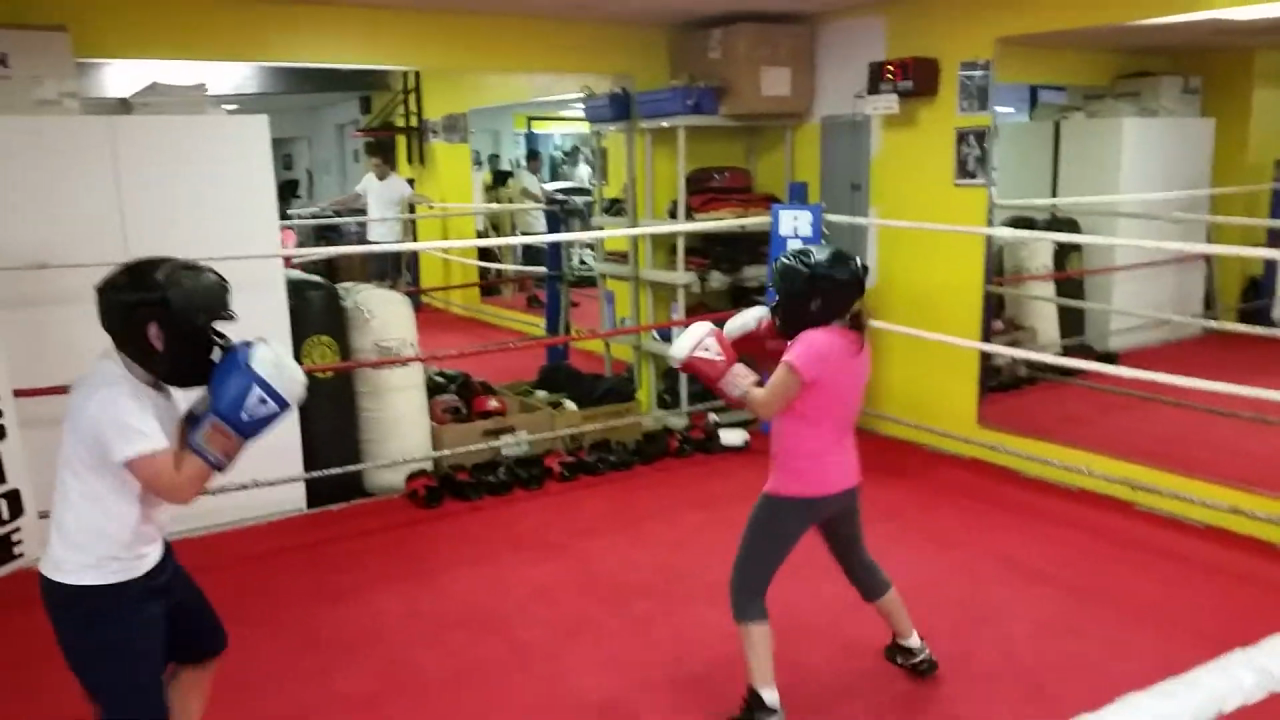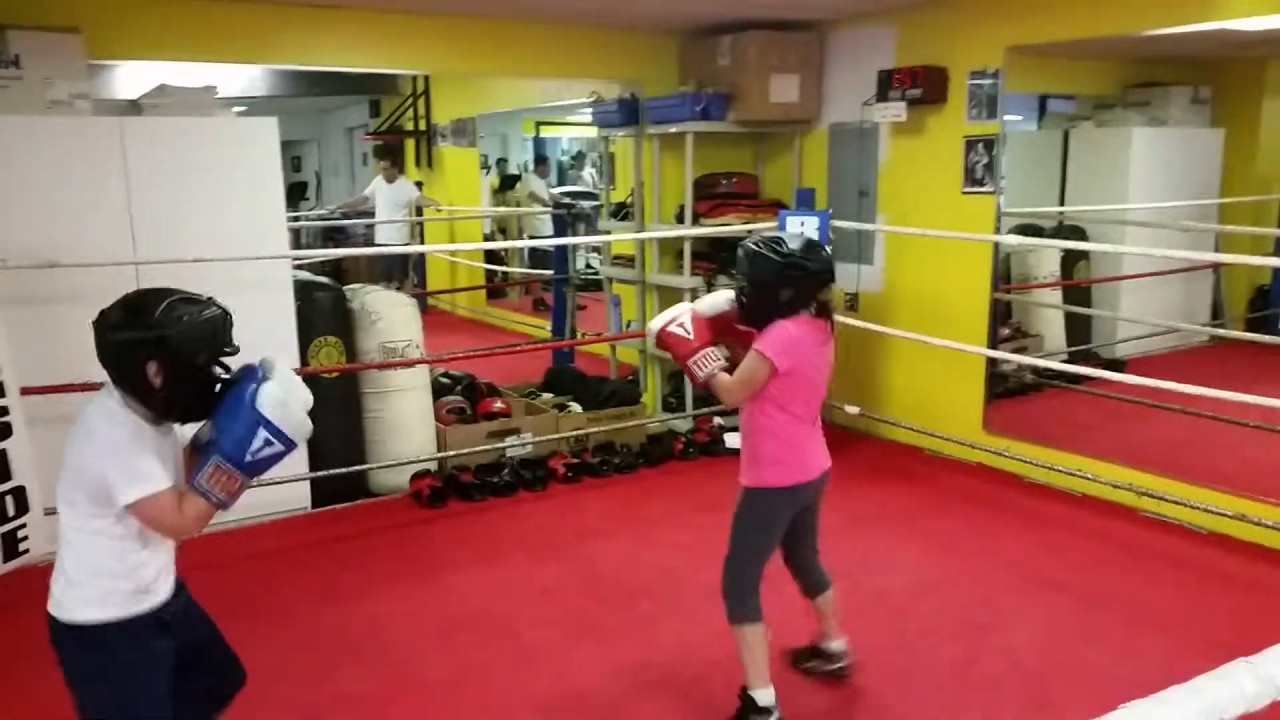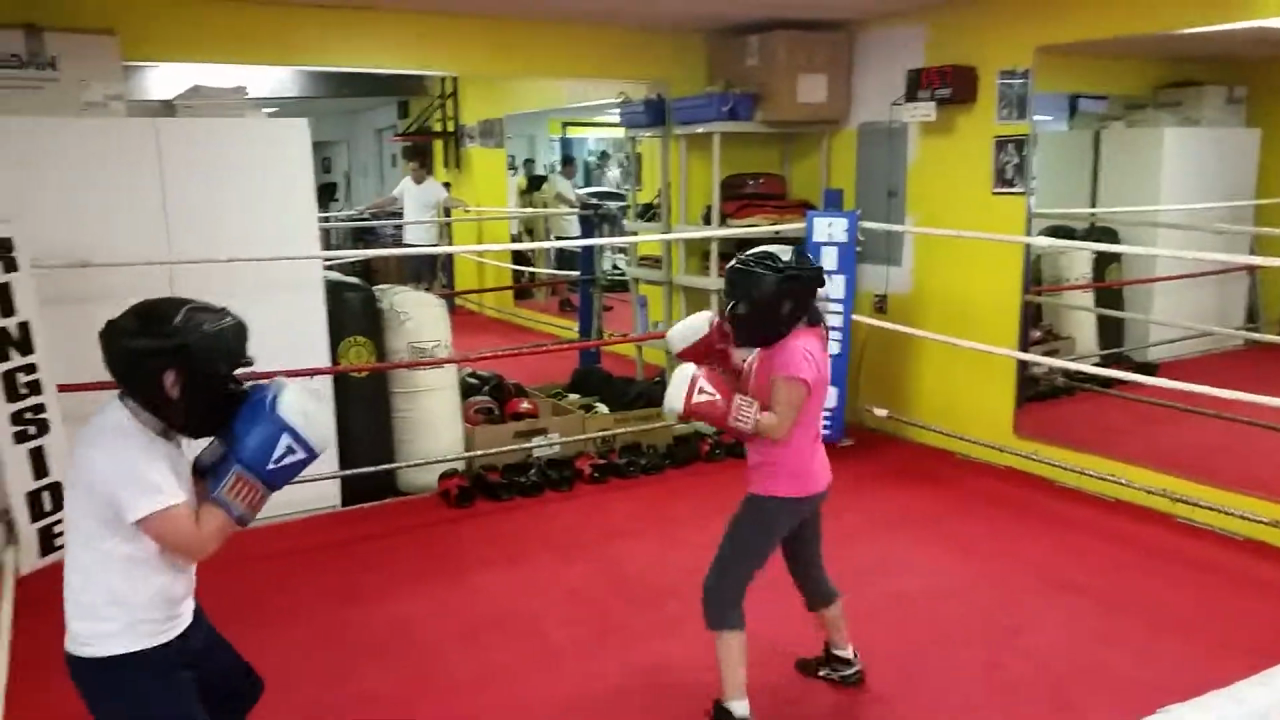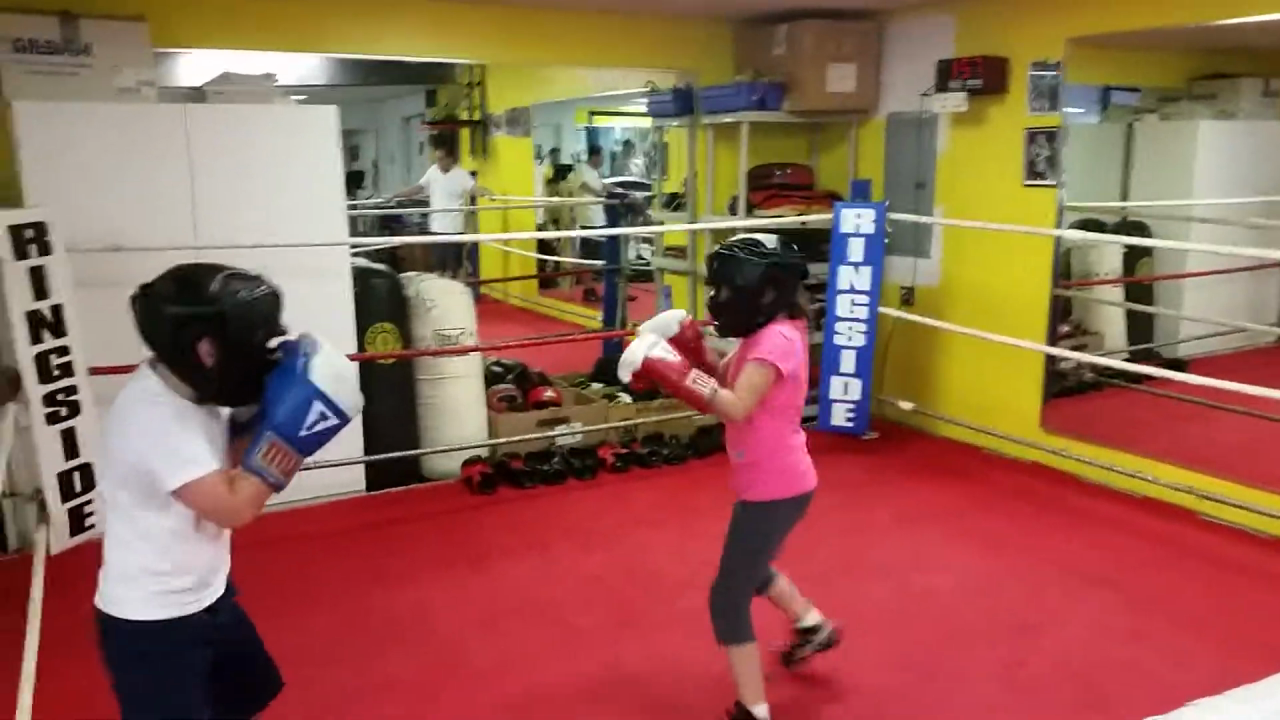
dt=0.2s
person 1, frame 1
left shoulder: (812, 346)
right shoulder: (855, 340)
left elbow: (764, 406)
left wrist: (720, 368)
right wrist: (769, 352)
left hip: (796, 488)
right hip: (842, 482)
left knee: (746, 584)
right knee: (858, 563)
right ankle: (914, 648)
person 1, frame 2
left shoulder: (783, 334)
right shoulder: (816, 327)
left elbow: (734, 394)
left wrist: (690, 348)
right wrist: (736, 333)
left hip: (773, 479)
right hip: (809, 471)
left knee: (738, 584)
right knee: (803, 559)
right ankle: (832, 649)
person 1, frame 3
left shoulder: (798, 351)
right shoulder: (784, 342)
left elbow: (776, 426)
right elbow: (751, 389)
left wrist: (717, 405)
right wrist: (719, 356)
left hip: (783, 489)
right hip: (805, 484)
left knee: (720, 592)
right knee: (809, 572)
right ankle: (841, 658)
person 1, frame 4
left shoulder: (777, 340)
right shoulder: (759, 335)
left elbow: (735, 408)
right elbow: (724, 381)
left wrist: (675, 375)
right wrist: (692, 352)
left hip: (774, 489)
right hip: (772, 483)
left knee: (726, 600)
right knee: (749, 567)
right ankle: (813, 626)
person 2, frame 1
left shoulder: (142, 379)
right shoulder: (114, 396)
left elbow: (175, 446)
right elbow: (179, 484)
left wrist: (224, 395)
right wrist: (232, 410)
left hip: (142, 562)
right hip: (93, 583)
left knee: (199, 646)
person 2, frame 2
left shoulder: (137, 414)
right shoulder: (114, 435)
left elbow: (179, 484)
right elbow: (181, 521)
left wrist: (226, 426)
right wrist: (237, 447)
left hip: (155, 600)
right hip: (104, 626)
left knee: (215, 683)
person 2, frame 3
left shoulder: (143, 425)
right shoulder: (124, 451)
left elbow: (187, 503)
right elbow: (197, 540)
left wrist: (229, 449)
right wrist: (255, 462)
left hip: (174, 624)
right hip: (124, 654)
person 2, frame 4
left shoulder: (179, 392)
right shoulder: (156, 417)
left elbow: (223, 466)
right elbow: (232, 509)
left wrist: (262, 411)
right wrist: (287, 429)
left hip: (204, 597)
right hip: (153, 622)
